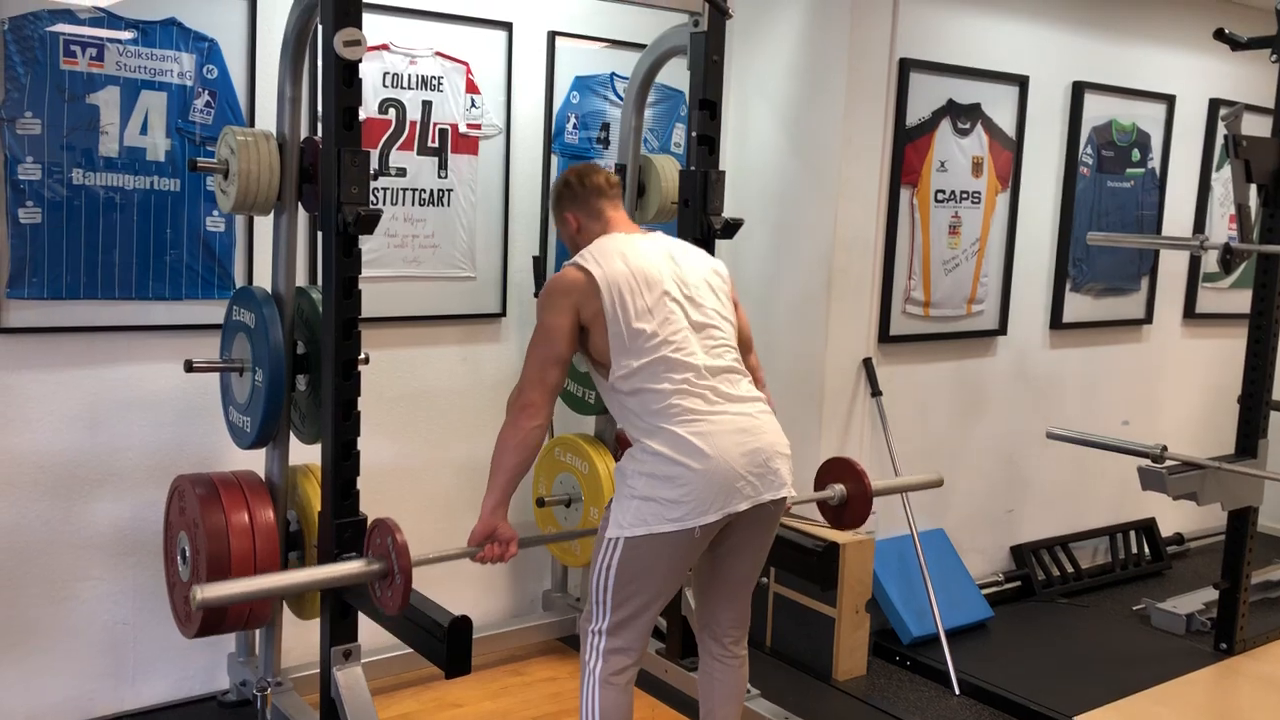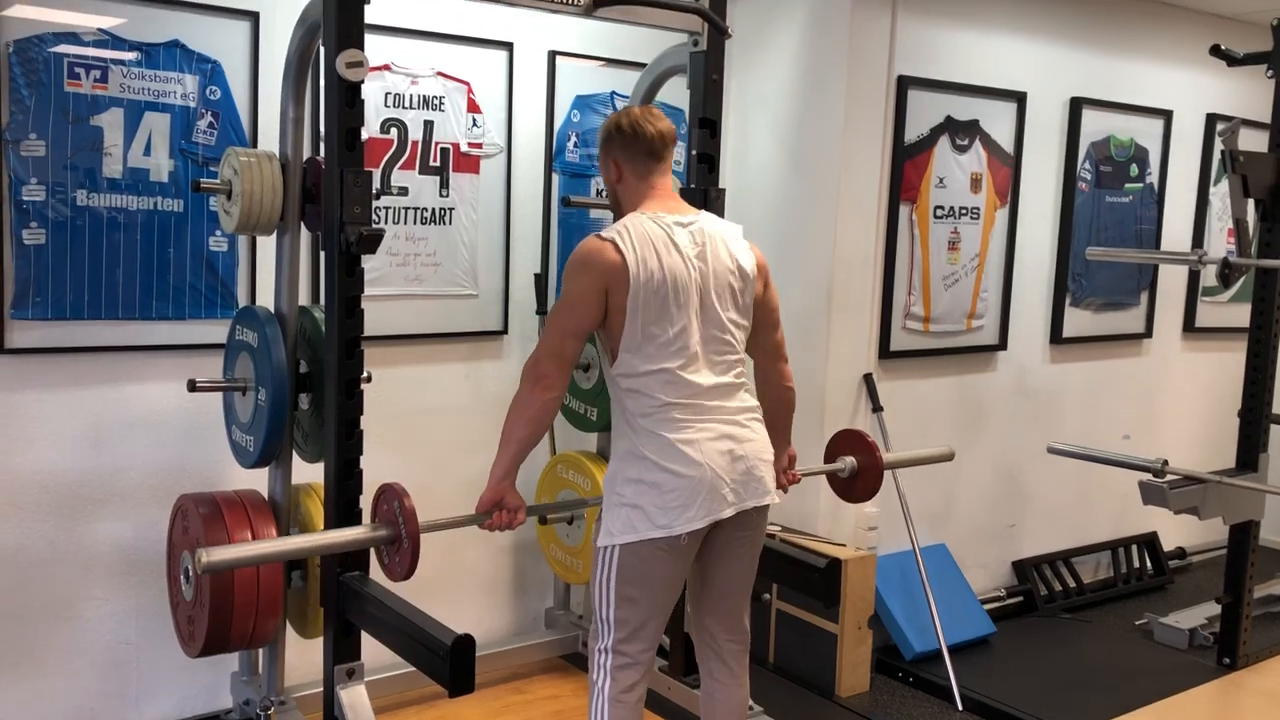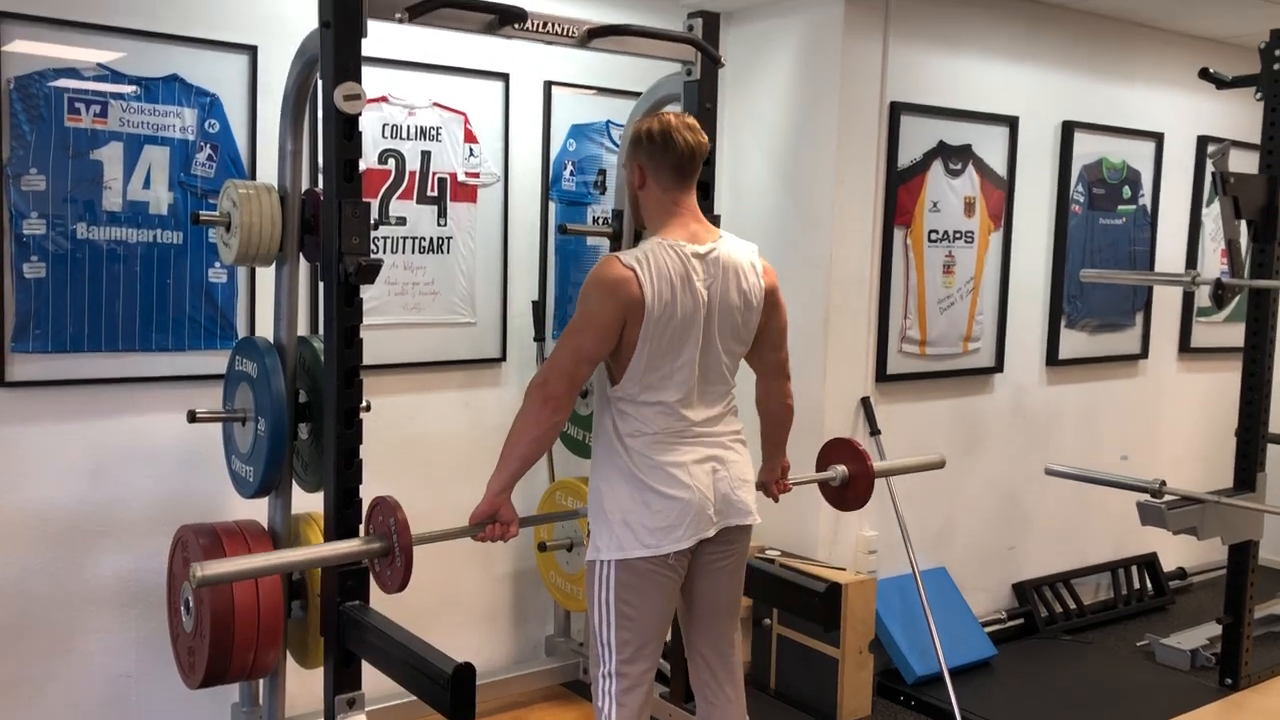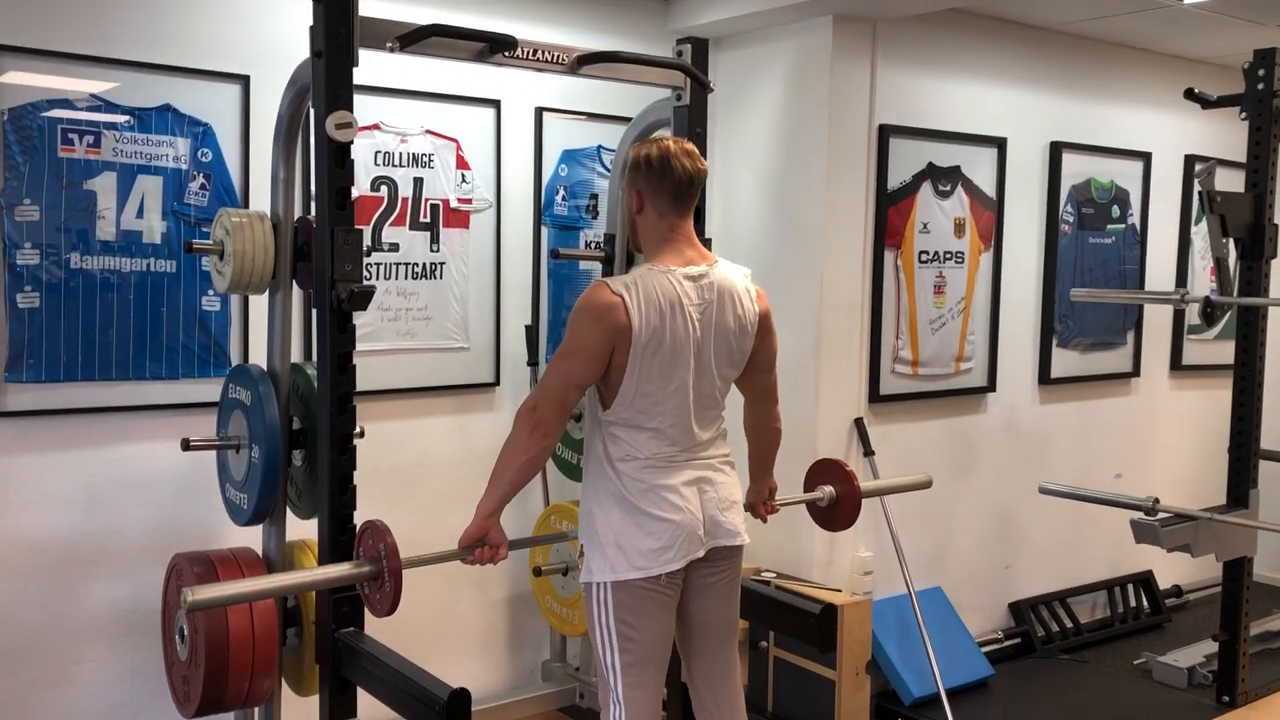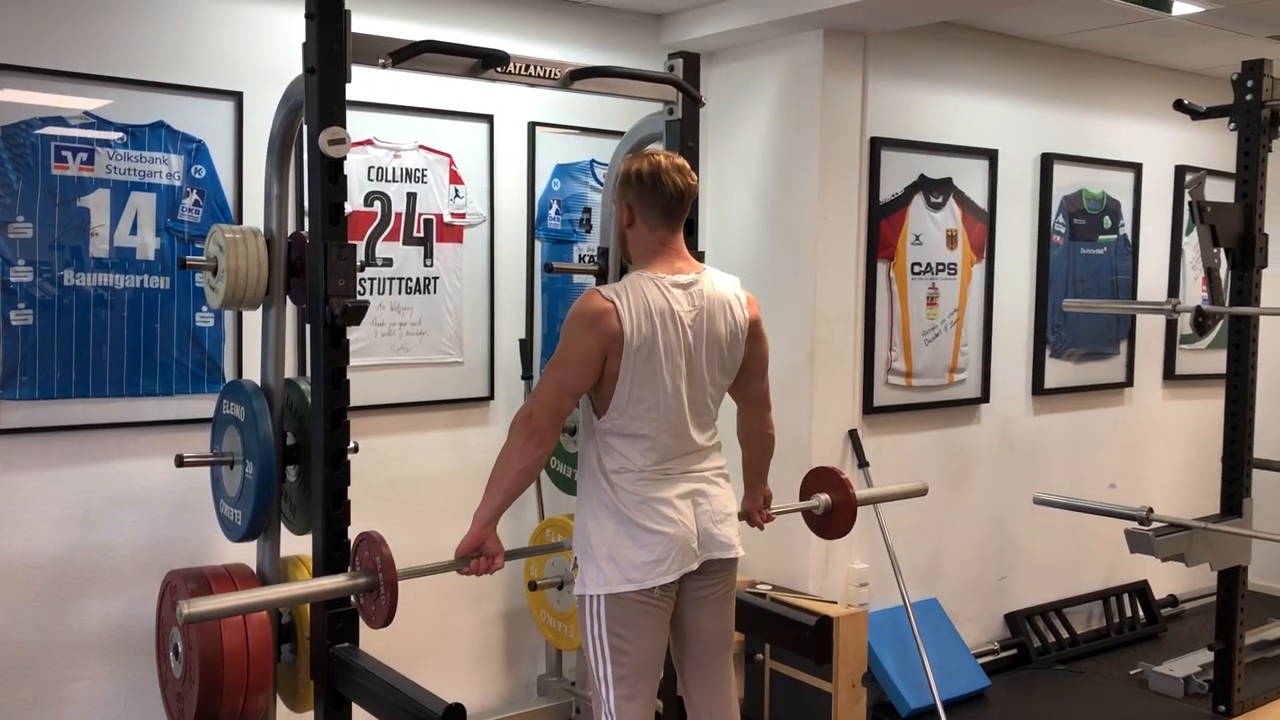
dt=0.4s
person 1, frame 1
left shoulder: (577, 279)
right shoulder: (705, 261)
left elbow: (530, 405)
left wrist: (493, 512)
left hip: (684, 471)
right hip: (765, 457)
left knee: (611, 641)
right knee: (726, 631)
person 1, frame 2
left shoulder: (606, 253)
right shoulder: (741, 247)
left elbow: (546, 375)
right elbow: (775, 367)
left wrist: (501, 479)
right wrist: (781, 450)
left hip: (662, 484)
right hip: (746, 468)
left knee: (620, 659)
right knee: (727, 646)
person 1, frame 3
left shoulder: (623, 276)
right shoulder: (756, 271)
left elbow: (553, 393)
right elbow: (776, 383)
left wrist: (497, 492)
right wrist: (774, 461)
left hip: (646, 508)
right hip: (727, 493)
right knee: (720, 666)
person 1, frame 4
left shoulder: (613, 303)
right shoulder: (749, 297)
left elbow: (544, 417)
right elbow: (764, 406)
left wrist: (486, 515)
right wrist: (761, 482)
left hip: (637, 531)
right hip: (716, 515)
person 1, frame 5
left shoulder: (606, 312)
right shoulder: (738, 303)
left elbow: (538, 426)
right elbow: (758, 411)
left wrist: (483, 524)
right wrist: (757, 492)
left hip: (633, 542)
right hip: (712, 526)
